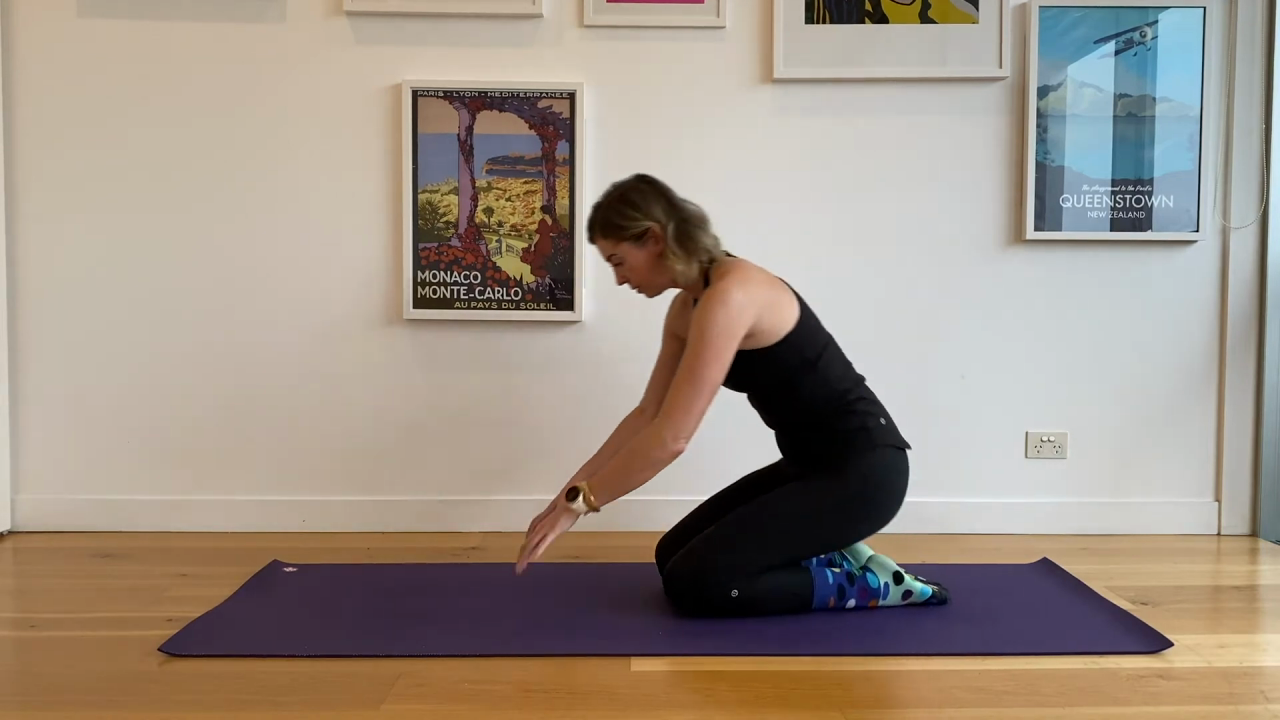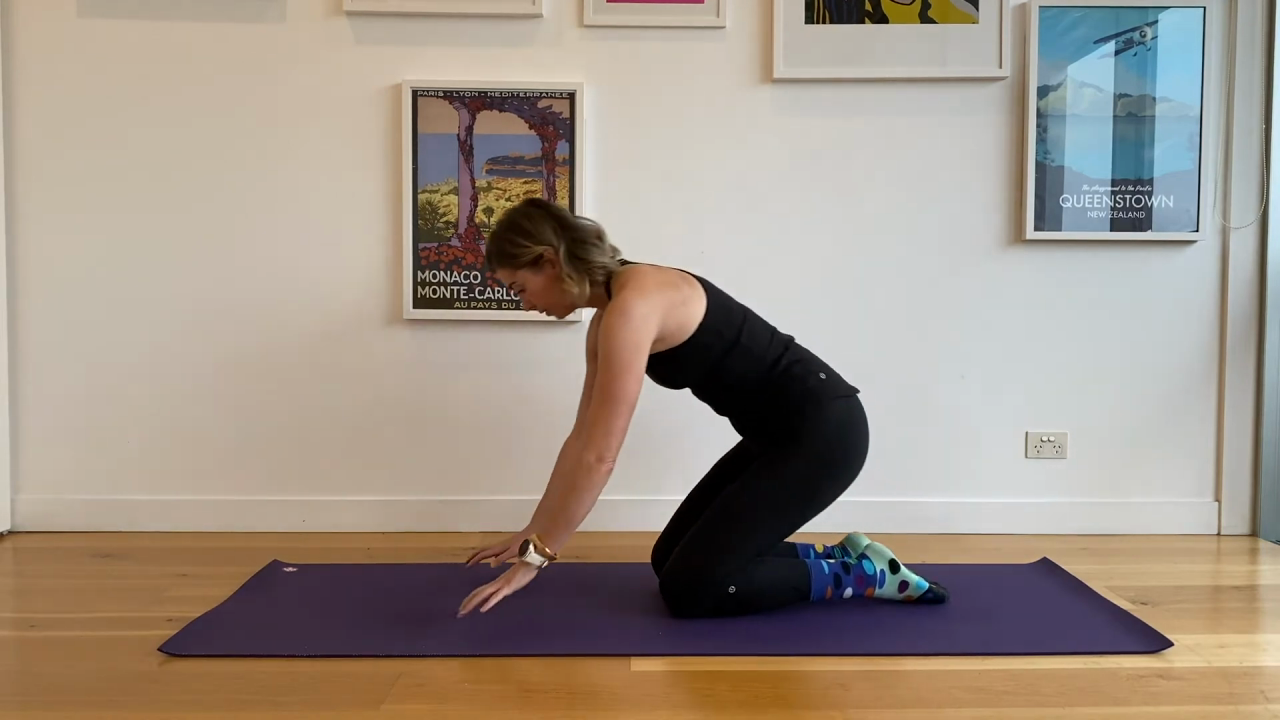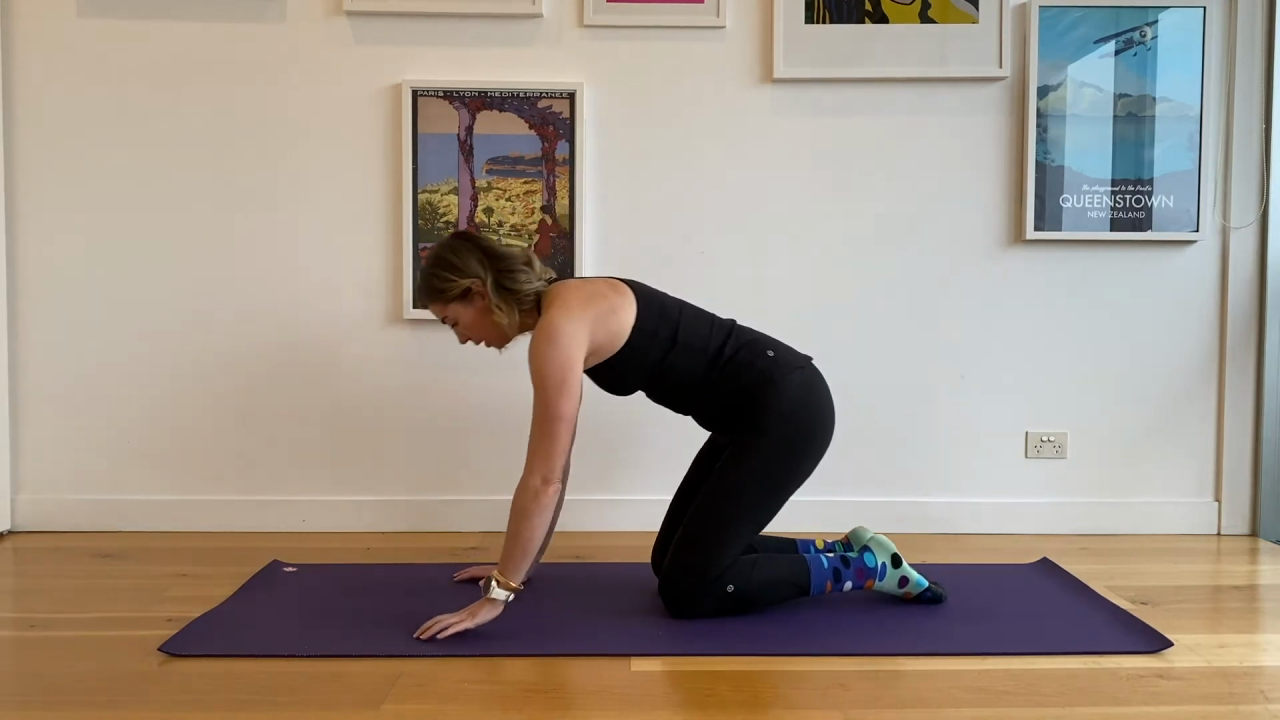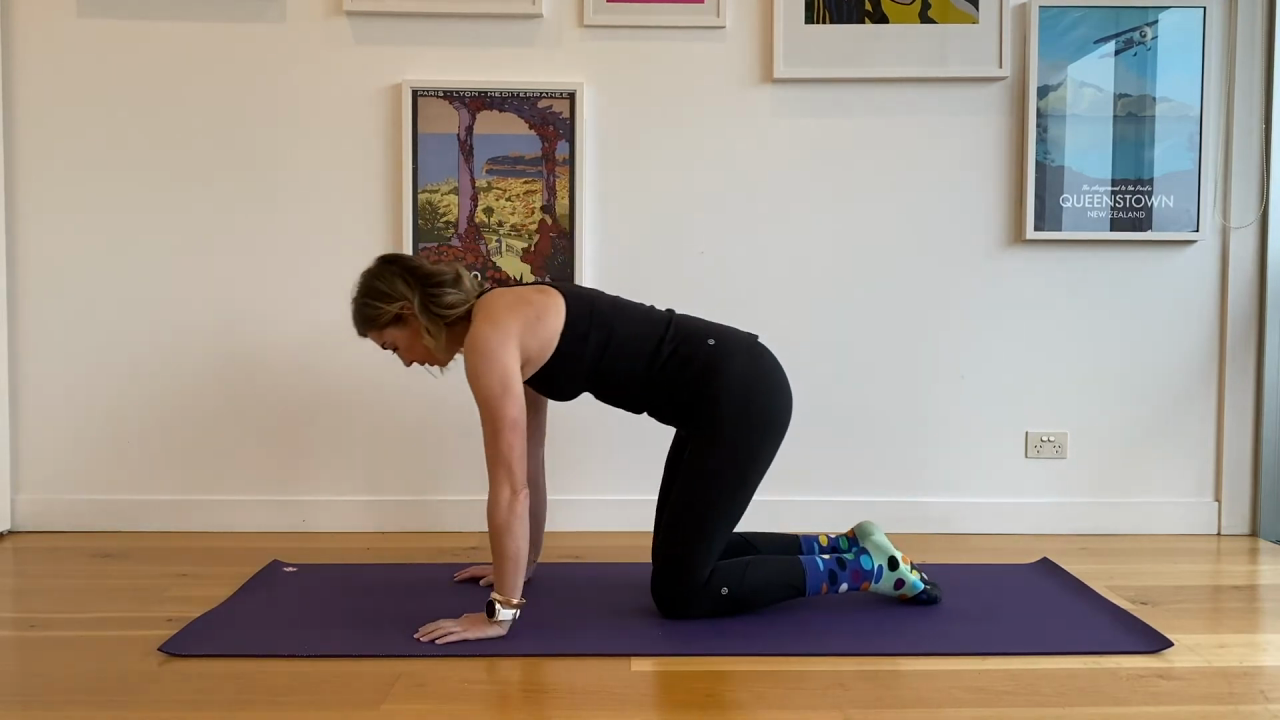
dt=0.3s
person 1, frame 1
left shoulder: (731, 297)
right shoulder: (685, 308)
left elbow: (671, 437)
right elbow: (647, 415)
left wrist: (578, 500)
right wrist: (573, 490)
left hip: (862, 469)
right hip: (811, 460)
left knee: (693, 584)
right knee: (675, 556)
left ankle: (861, 584)
right ankle: (835, 559)
person 1, frame 2
left shoulder: (631, 306)
right shoulder: (611, 313)
left elbow: (598, 458)
right elbow: (583, 438)
left wrist: (533, 556)
right wrist: (530, 533)
left hip: (823, 431)
right hip: (777, 433)
left knee: (691, 588)
right knee: (671, 561)
left ankle: (856, 574)
right ankle: (836, 556)
person 1, frame 3
left shoulder: (560, 326)
right shoulder: (562, 316)
left elbow: (544, 477)
right elbow: (552, 464)
left wrist: (500, 591)
right wrist: (520, 559)
left hip: (788, 406)
right hip: (761, 405)
left knee: (689, 589)
right knee: (671, 561)
left ankle: (861, 567)
right ankle: (841, 550)
person 1, frame 4
left shoulder: (488, 337)
right shoulder: (508, 323)
left elbow: (511, 488)
right elbow: (527, 470)
left wrist: (502, 609)
right wrist: (522, 562)
left hip: (741, 395)
right hip: (729, 387)
left knee: (680, 593)
right knee: (687, 555)
left ankle: (856, 569)
right ankle: (841, 545)
